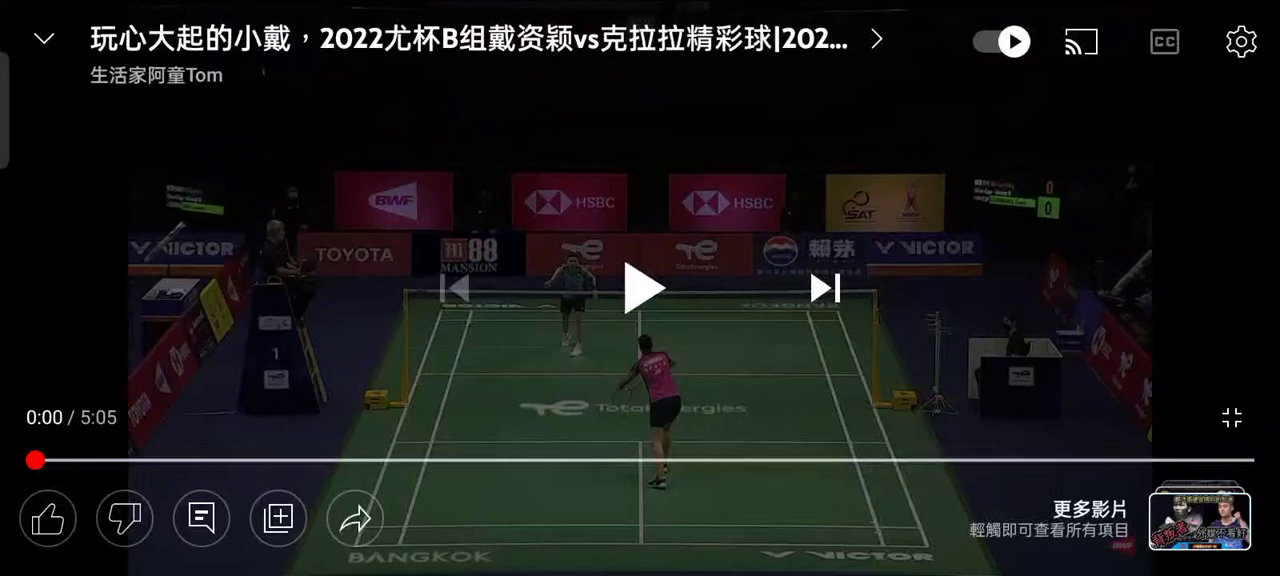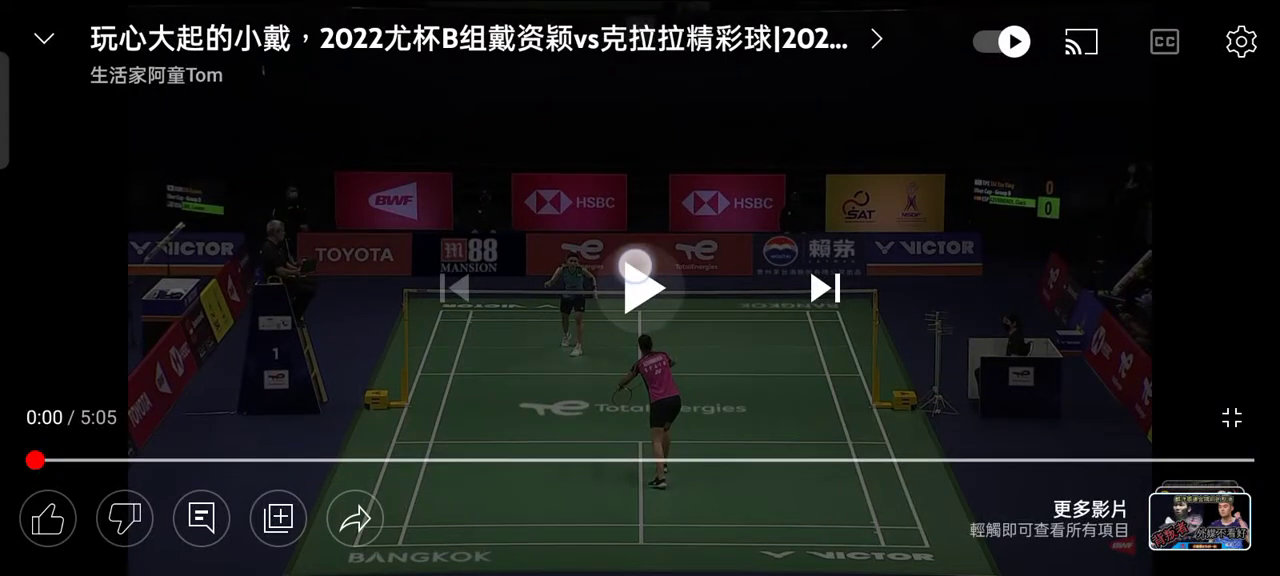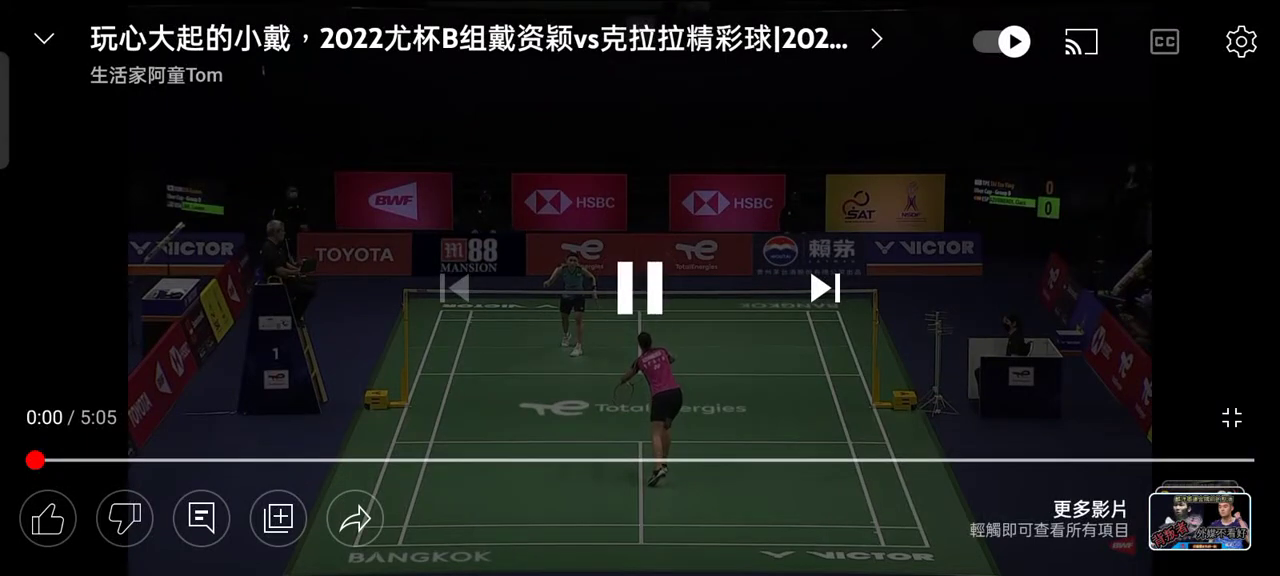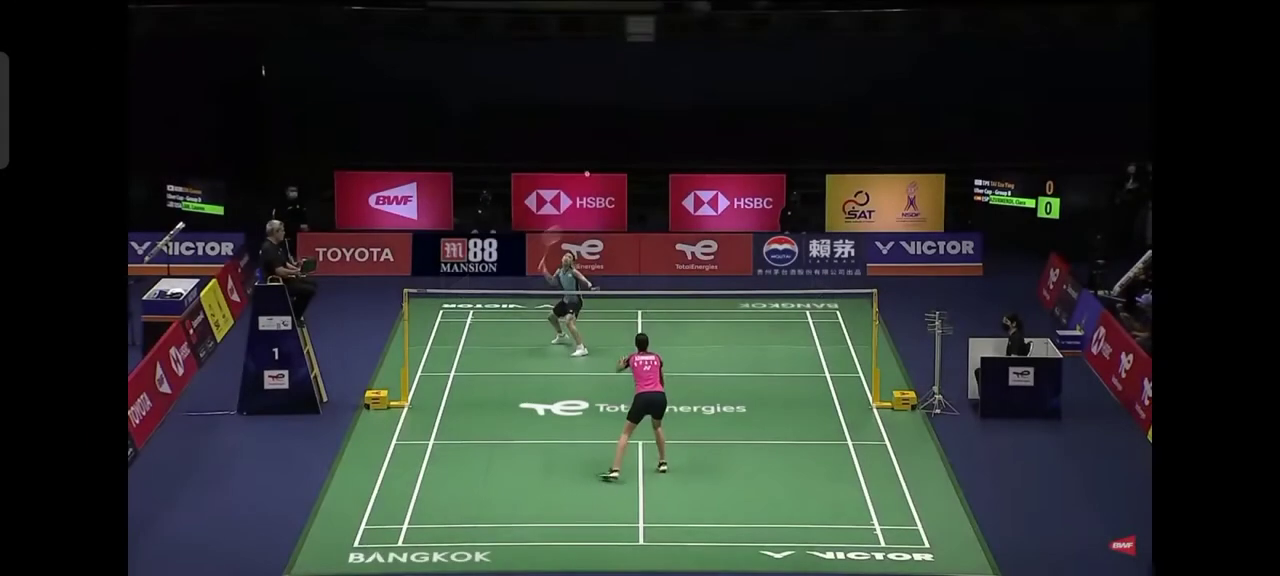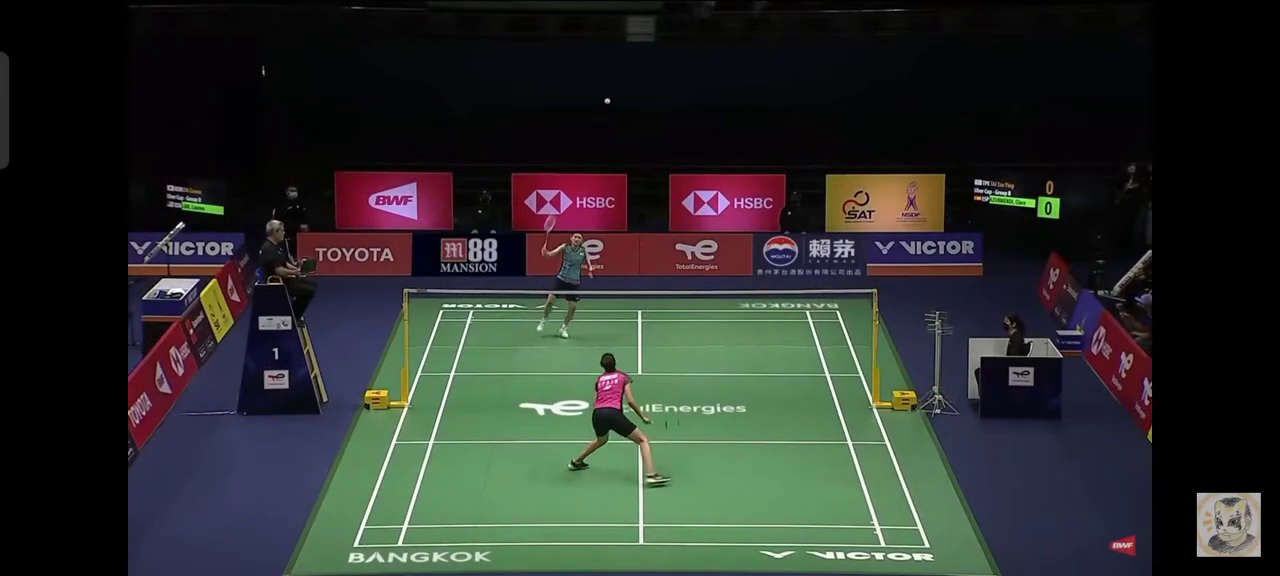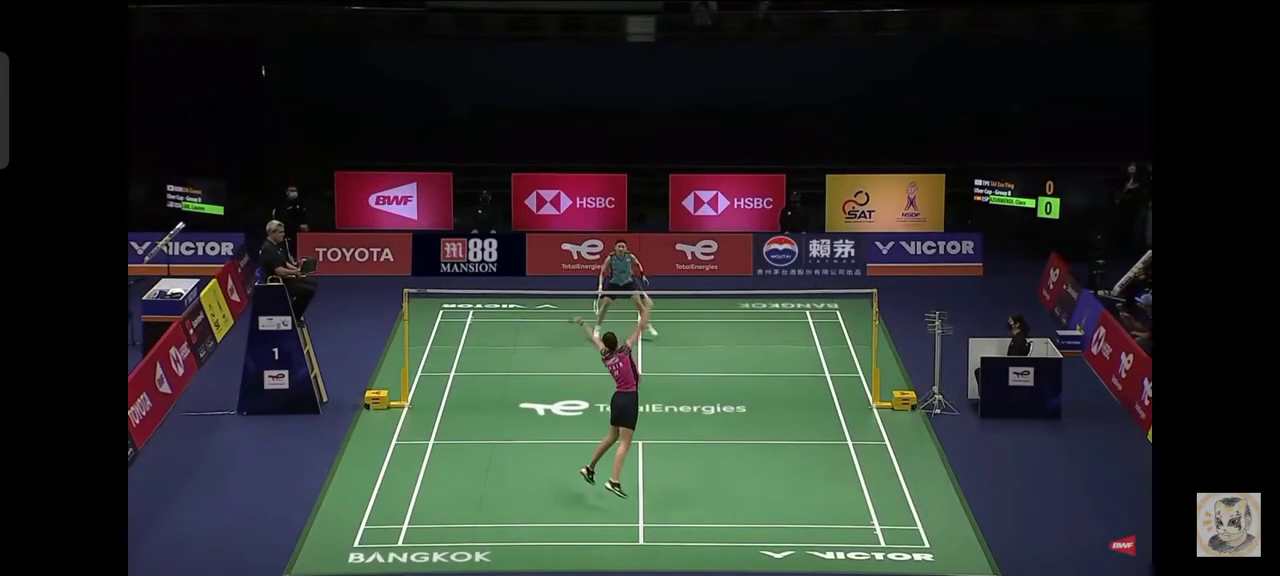
dt=0.7s
person 1, frame 1
left shoulder: (640, 364)
right shoulder: (663, 355)
left elbow: (626, 380)
right elbow: (672, 363)
left wrist: (620, 386)
left hip: (659, 402)
right hip: (675, 399)
left knee: (657, 441)
right knee: (666, 430)
left ankle: (661, 477)
right ankle: (664, 464)
person 1, frame 2
left shoulder: (640, 364)
right shoulder: (663, 355)
left elbow: (625, 380)
right elbow: (672, 363)
left wrist: (620, 386)
left hip: (659, 402)
right hip: (675, 399)
left knee: (657, 441)
right knee: (665, 430)
left ankle: (661, 478)
right ankle: (663, 465)
person 1, frame 3
left shoulder: (640, 361)
right shoulder: (662, 351)
left elbow: (626, 378)
right elbow: (672, 360)
left wrist: (623, 381)
left hip: (660, 396)
right hip: (676, 393)
left knee: (656, 434)
right knee: (666, 428)
left ankle: (658, 468)
right ankle: (663, 464)
person 1, frame 4
left shoulder: (632, 358)
right shoulder: (657, 358)
left elbow: (619, 368)
left wrist: (621, 362)
left hip: (642, 397)
right hip: (660, 396)
left knee: (626, 433)
right knee: (657, 427)
left ankle: (615, 470)
right ankle: (662, 462)
person 1, frame 5
left shoulder: (599, 379)
right shoulder: (623, 376)
right elbow: (631, 401)
right wrist: (643, 416)
left hip: (598, 414)
right hip: (613, 414)
left knee: (601, 440)
right knee: (643, 441)
left ankle: (576, 461)
right ankle: (651, 475)
person 1, frame 6
left shoulder: (606, 356)
right shoulder: (622, 351)
left elbow: (595, 339)
right elbow: (640, 328)
left wrist: (582, 324)
right wrist: (645, 311)
left hip: (617, 399)
right hip: (629, 399)
left knee: (611, 438)
right knee: (625, 443)
left ankle: (589, 468)
right ankle: (614, 481)
